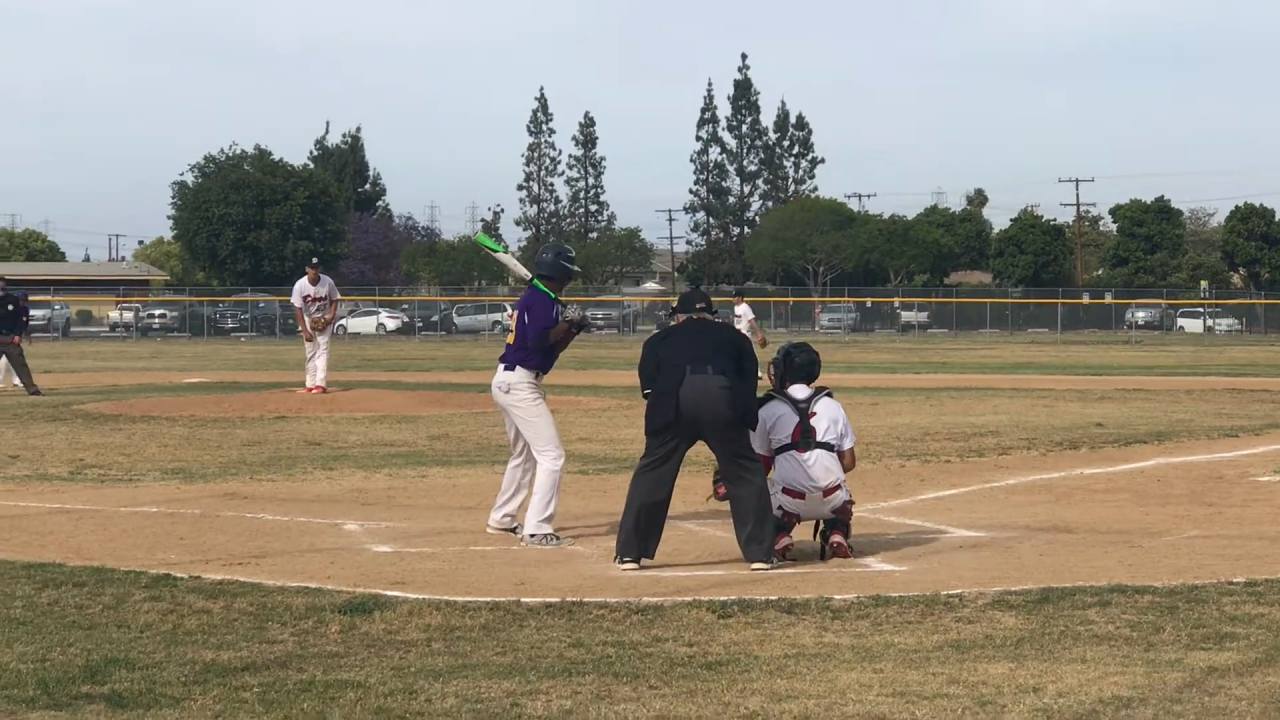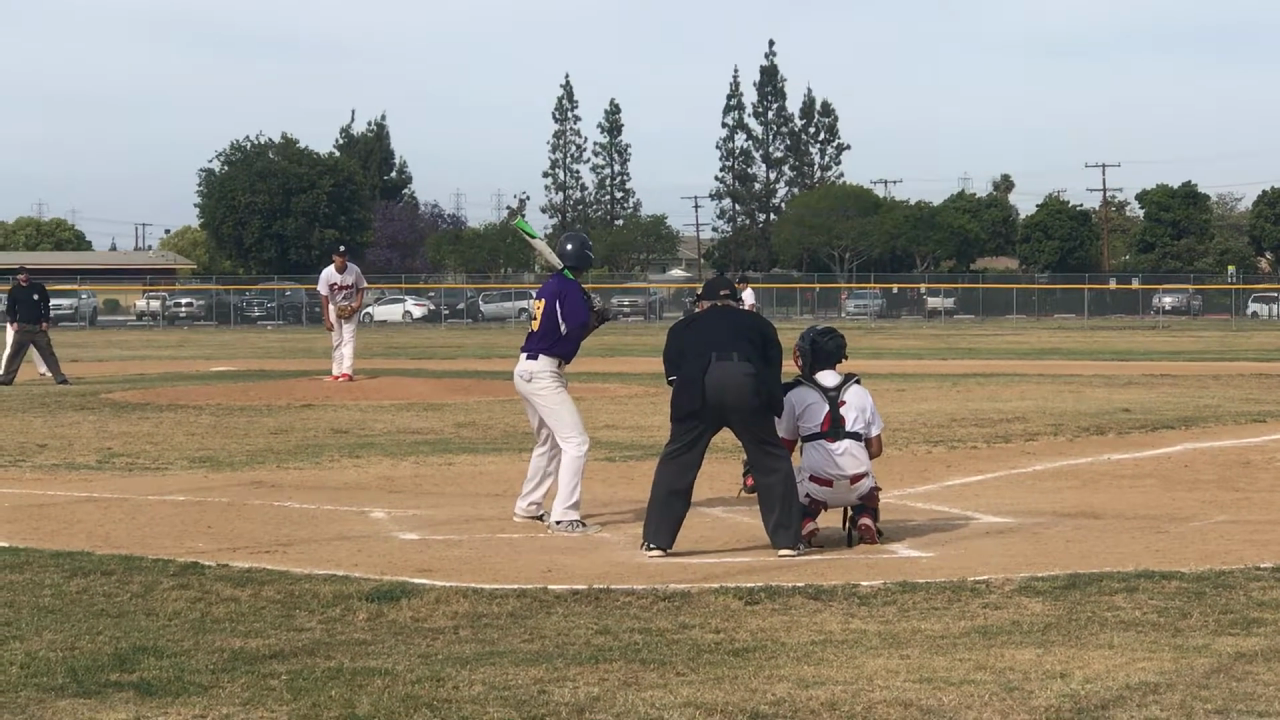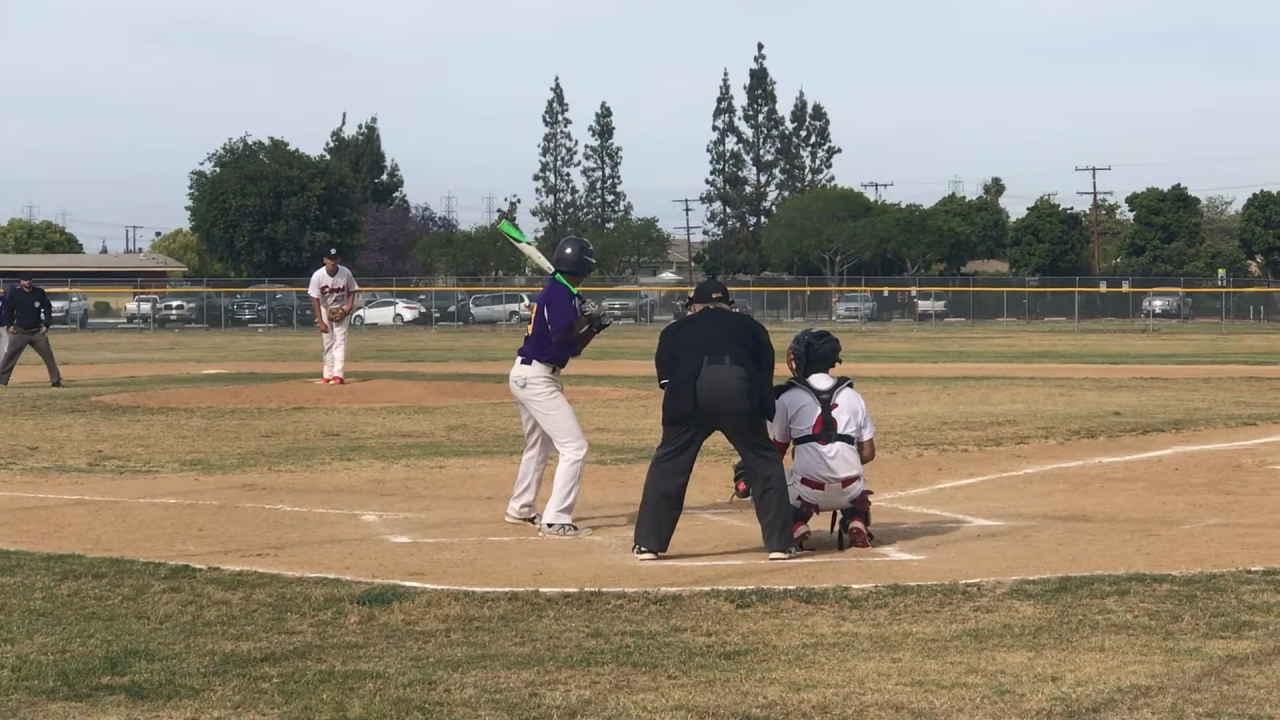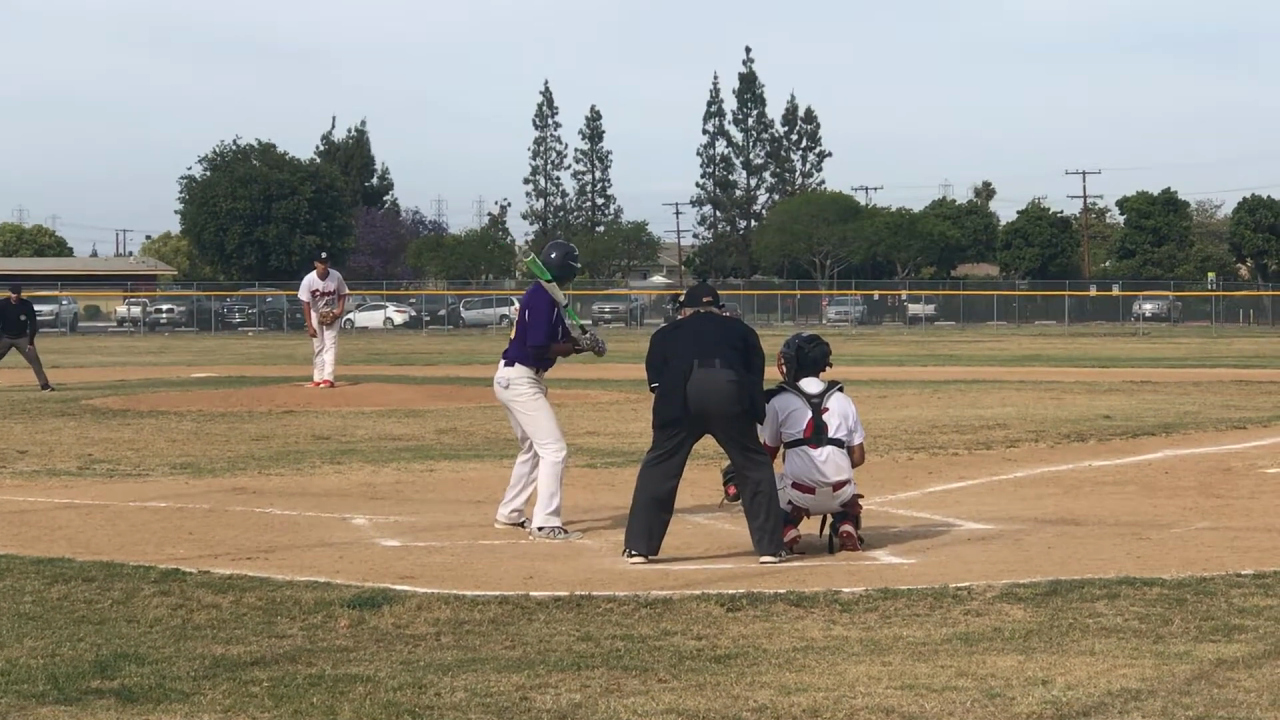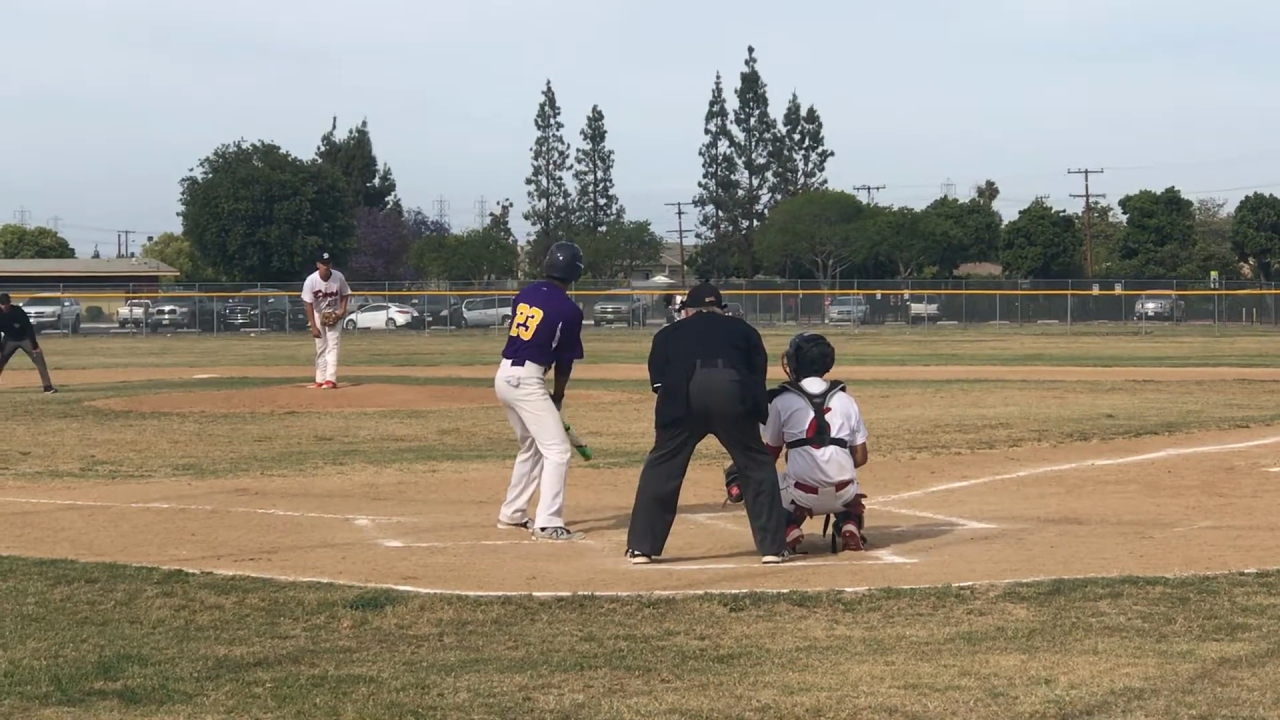
dt=0.5s
person 1, frame 1
left shoulder: (533, 297)
right shoulder: (542, 299)
left elbow: (551, 348)
right elbow: (538, 341)
left wrist: (573, 329)
right wrist: (567, 322)
left hip: (509, 381)
right hip: (520, 384)
left knee: (525, 454)
right knee: (551, 455)
left ankle: (501, 519)
right ankle: (537, 530)
person 1, frame 2
left shoulder: (549, 287)
right shoulder: (571, 288)
right elbow: (577, 330)
left wrist: (596, 320)
right wrist: (595, 314)
left hip: (529, 370)
right hip: (542, 373)
left knee: (549, 441)
right knee: (575, 442)
left ankle: (528, 507)
right ankle: (564, 517)
person 1, frame 3
left shoulder: (555, 291)
right shoulder: (560, 292)
left elbow: (573, 348)
right elbow: (562, 334)
left wrist: (594, 326)
right wrist: (586, 317)
left hip: (526, 375)
right hip: (537, 378)
left knee: (539, 445)
right knee: (574, 447)
left ankle: (520, 508)
right ankle: (556, 520)
person 1, frame 4
left shoulder: (545, 296)
right shoulder: (542, 297)
left elbow: (562, 343)
right elbow: (537, 347)
left wrist: (581, 343)
right wrist: (572, 345)
left hip: (513, 378)
right hip: (520, 380)
left knee: (532, 449)
right knee: (553, 449)
left ankle: (509, 513)
right ankle: (545, 524)
person 1, frame 5
left shoulder: (526, 293)
right shoulder: (569, 309)
right elbow: (564, 361)
right wrist: (557, 396)
left hip: (505, 374)
right hip: (528, 379)
left knee: (531, 447)
right knee: (557, 450)
left ankle: (511, 514)
right ankle: (547, 524)
person 2, frame 1
left shoulder: (658, 339)
right shoulder: (734, 336)
left elbow: (650, 390)
right elbow: (749, 383)
left wrist: (662, 428)
right wrist: (736, 428)
left hip: (674, 399)
right hip: (723, 396)
left knee: (651, 472)
right knee: (747, 472)
left ankle: (630, 553)
right ankle: (760, 553)
person 2, frame 2
left shoulder: (683, 326)
right shoulder: (758, 322)
left elbow: (673, 372)
right elbow: (774, 367)
left wrist: (687, 404)
right wrist: (770, 402)
left hip: (698, 387)
right hip: (747, 383)
left knee: (676, 460)
right knee: (773, 460)
left ankle: (656, 540)
right ankle: (787, 540)
person 2, frame 3
left shoulder: (675, 329)
right shoulder: (750, 325)
left elbow: (665, 376)
right elbow: (766, 371)
right wrist: (762, 408)
left hip: (691, 391)
right hip: (739, 387)
left knee: (667, 463)
right knee: (766, 462)
left ankle: (648, 544)
right ankle: (779, 544)
person 2, frame 4
left shoulder: (665, 333)
right shoulder: (740, 329)
left elbow: (656, 379)
right elbow: (756, 374)
right wrist: (753, 411)
left hip: (681, 395)
right hip: (730, 390)
left knee: (657, 467)
right knee: (755, 466)
left ankle: (638, 548)
right ankle: (769, 547)
person 2, frame 5
left shoulder: (668, 333)
right shoulder: (743, 329)
left elbow: (658, 379)
right elbow: (759, 374)
right wrist: (756, 411)
left hip: (683, 395)
right hip: (732, 390)
left knee: (660, 467)
right knee: (758, 465)
left ankle: (641, 547)
right ankle: (772, 547)
person 3, frame 1
left shoulder: (768, 409)
right shoulder: (833, 405)
left elbow: (761, 466)
right elbow: (848, 463)
left hip: (790, 503)
right hip: (832, 501)
left ankle: (779, 537)
right ankle: (837, 536)
person 3, frame 2
left shoulder: (796, 395)
right shoulder: (860, 392)
left elbow: (784, 450)
right elbow: (875, 449)
left hip: (817, 489)
right hip: (859, 488)
left ankle: (804, 522)
right ankle: (865, 519)
person 3, frame 3
left shoulder: (789, 397)
right shoulder: (853, 396)
left elbow: (777, 452)
right elbow: (869, 453)
left hip: (810, 492)
right hip: (851, 490)
left ankle: (797, 526)
right ankle: (856, 524)
person 3, frame 4
left shoulder: (778, 401)
right shoulder: (843, 400)
left elbow: (767, 455)
right elbow: (858, 457)
left hip: (800, 496)
right hip: (839, 494)
left ankle: (787, 530)
right ankle: (847, 529)
person 3, frame 5
left shoulder: (782, 401)
right shoulder: (846, 400)
left elbow: (770, 455)
right elbow: (860, 457)
left hip: (802, 496)
right hip: (843, 495)
left ankle: (789, 529)
right ankle: (850, 527)
